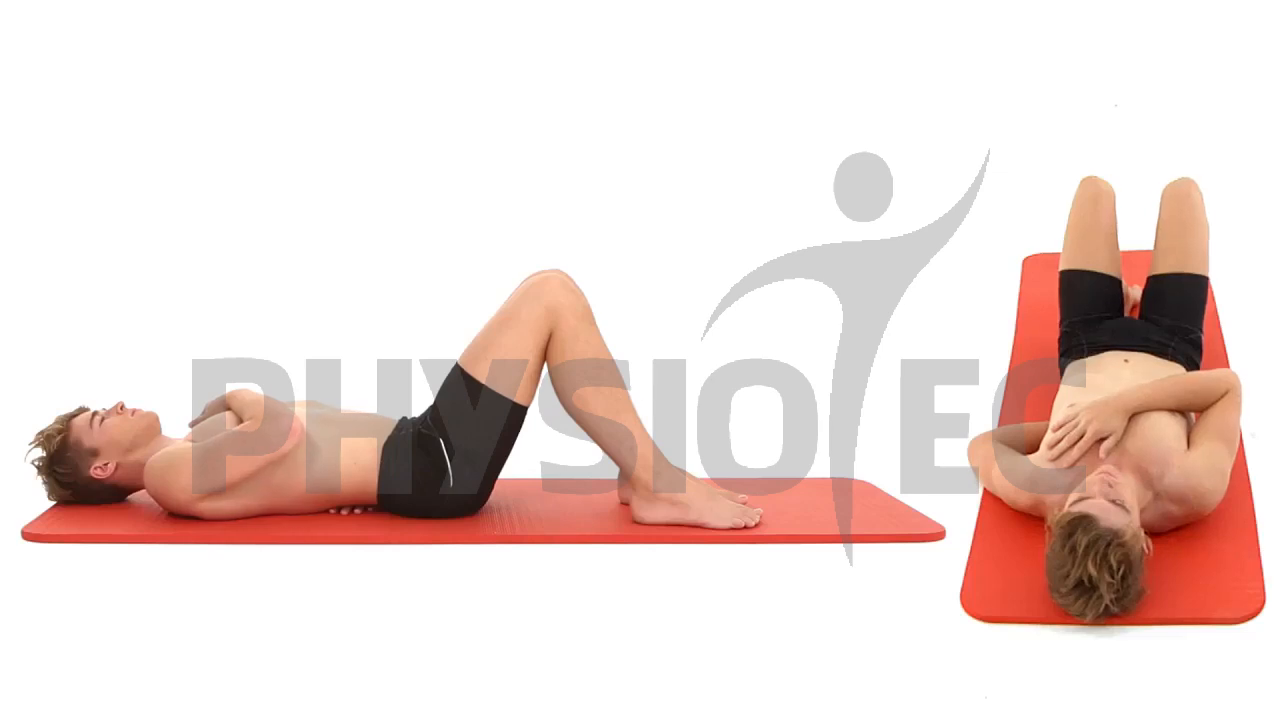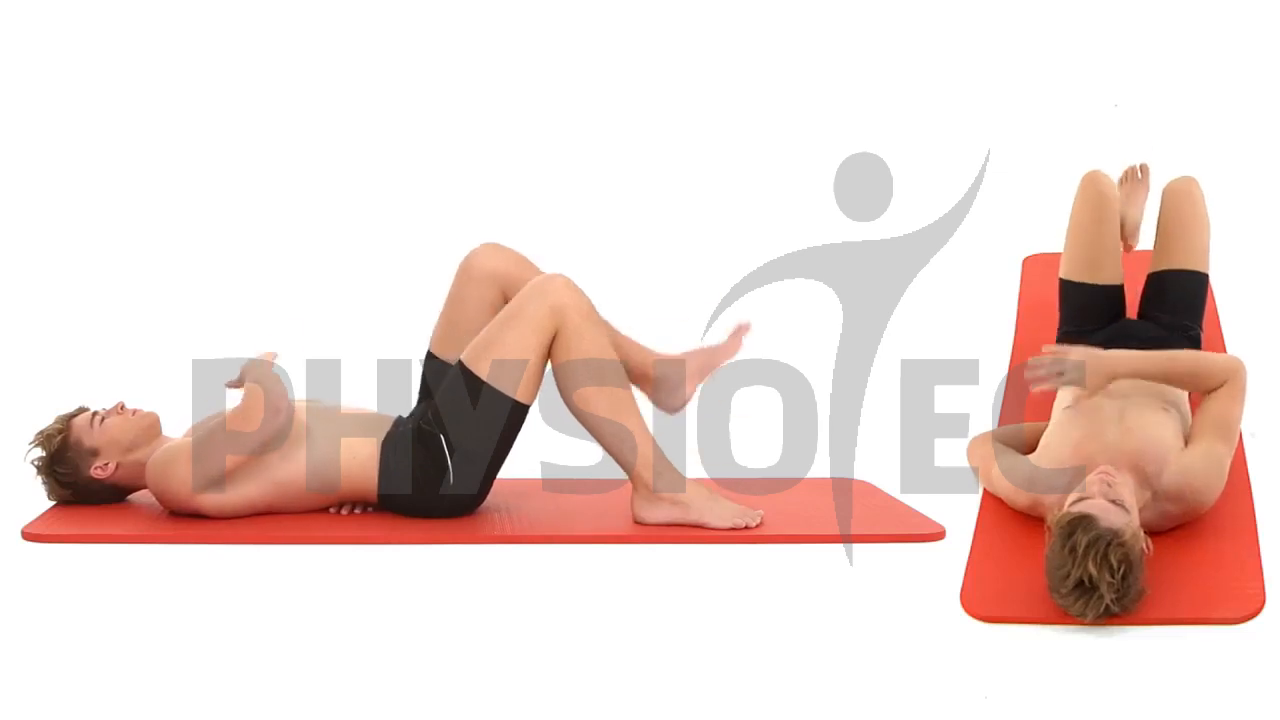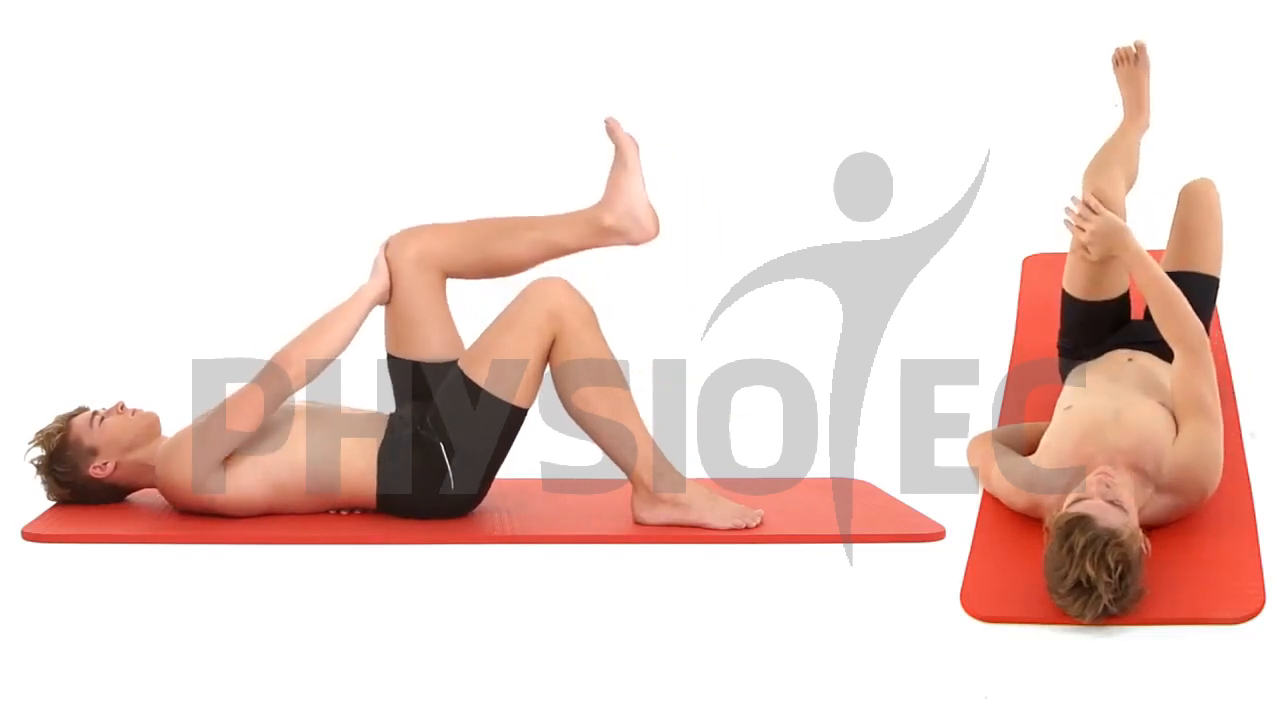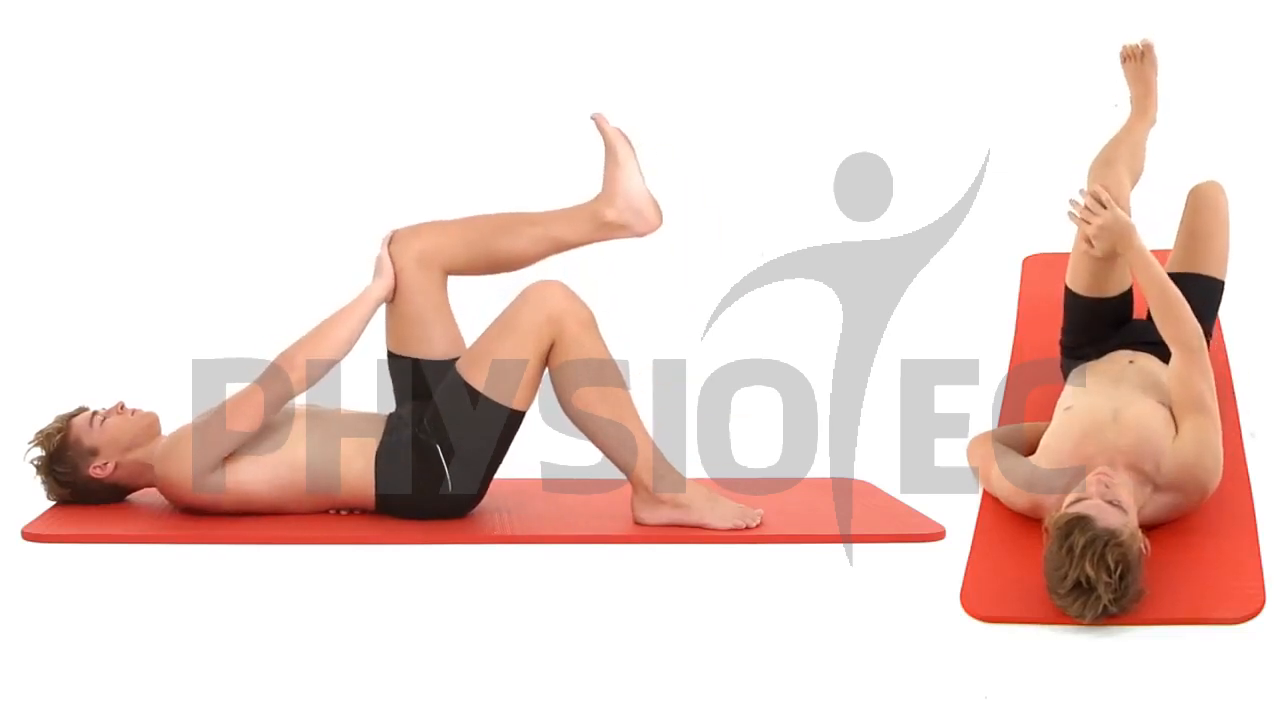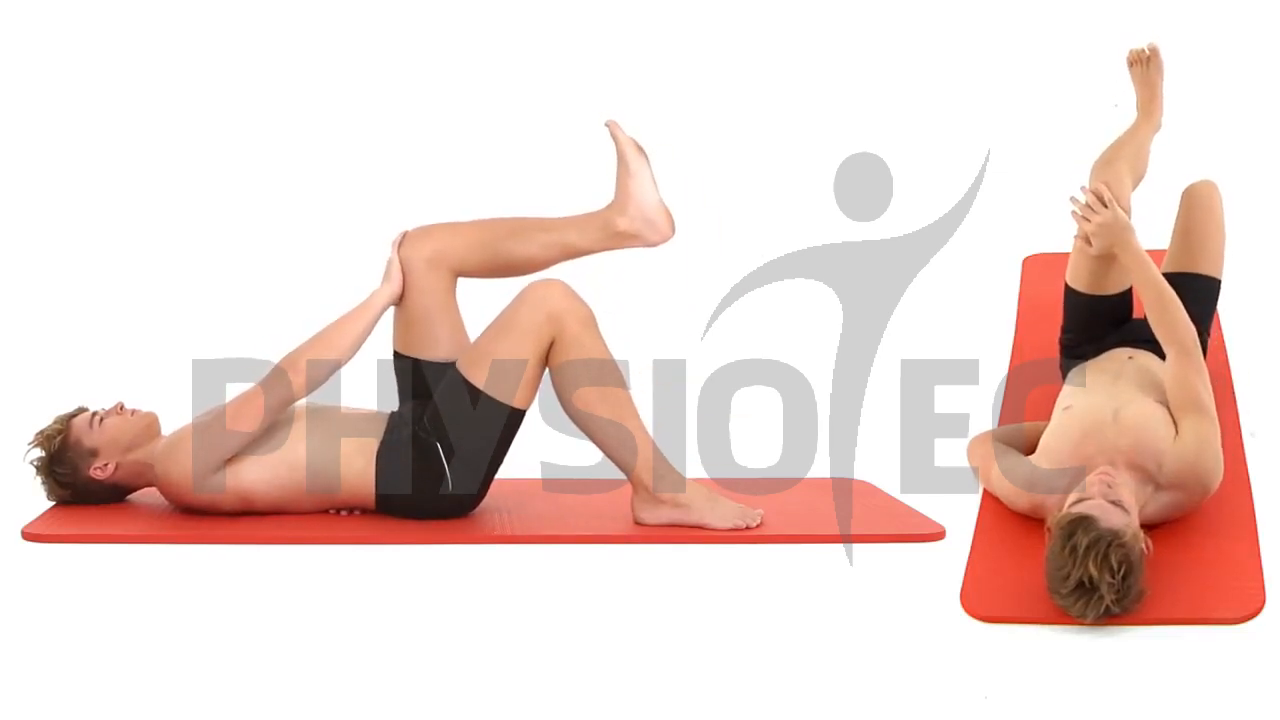
dt=1s
person 1, frame 1
left shoulder: (199, 447)
right shoulder: (174, 473)
right elbow: (286, 433)
right wrist: (240, 399)
left hip: (420, 444)
right hip: (432, 470)
left knee: (547, 292)
right knee: (552, 296)
left ankle: (643, 474)
right ankle: (658, 488)
person 1, frame 2
left shoulder: (199, 448)
right shoulder: (174, 471)
right elbow: (275, 415)
right wrist: (258, 367)
left hip: (420, 438)
right hip: (435, 467)
left knee: (491, 263)
right knee: (555, 297)
left ankle: (658, 374)
right ankle: (661, 489)
person 1, frame 3
left shoulder: (194, 450)
right shoulder: (184, 470)
right elbow: (275, 382)
right wrist: (369, 297)
left hip: (419, 431)
right hip: (434, 468)
left knee: (411, 250)
right knee: (553, 303)
left ankle: (607, 219)
right ankle: (662, 492)
person 1, frame 4
left shoulder: (194, 451)
right shoulder: (181, 468)
right elbow: (276, 386)
right wrist: (373, 296)
left hip: (418, 432)
right hip: (431, 466)
left knee: (413, 247)
right knee: (552, 306)
left ankle: (607, 213)
right ankle: (662, 492)
person 1, frame 5
left shoulder: (197, 451)
right shoulder: (180, 467)
right elbow: (280, 389)
right wrist: (381, 299)
left hip: (419, 431)
right hip: (431, 467)
left knee: (423, 249)
right knee: (552, 306)
left ankle: (619, 223)
right ankle: (661, 492)
person 2, frame 1
left shoulder: (1036, 494)
right shoulder: (1192, 495)
left elbow: (980, 446)
right elbow: (1228, 383)
left wrist: (1062, 423)
right wrist: (1126, 405)
left hip: (1089, 350)
right hip: (1167, 351)
left knee: (1095, 189)
right knee: (1182, 189)
left ankle: (1124, 298)
right ankle: (1132, 300)
person 2, frame 2
left shoulder: (1035, 495)
right shoulder: (1187, 495)
left elbow: (979, 445)
right elbow: (1233, 371)
left wrist: (1057, 426)
right wrist: (1118, 369)
left hip: (1090, 345)
right hip: (1166, 346)
left knee: (1096, 185)
right knee: (1181, 189)
left ankle: (1125, 229)
right ankle: (1127, 229)
person 2, frame 3
left shoulder: (1034, 496)
right shoulder: (1187, 486)
left elbow: (979, 444)
right elbow: (1193, 347)
left wrist: (1055, 426)
right wrist: (1127, 247)
left hip: (1090, 360)
right hip: (1162, 359)
left knee: (1099, 194)
right knee: (1199, 192)
left ankle: (1137, 116)
person 2, frame 4
left shoulder: (1033, 496)
right shoulder: (1188, 484)
left elbow: (979, 444)
right elbow: (1189, 348)
left wrist: (1060, 424)
right wrist: (1131, 246)
left hip: (1090, 358)
right hip: (1161, 359)
left knee: (1105, 190)
right knee: (1207, 194)
left ankle: (1144, 113)
person 2, frame 5
left shoulder: (1034, 495)
right shoulder: (1190, 483)
left elbow: (979, 444)
right elbow: (1184, 350)
left wrist: (1059, 424)
right wrist: (1128, 246)
left hip: (1090, 357)
right hip: (1161, 358)
left knee: (1107, 185)
right knee: (1202, 193)
left ankle: (1149, 117)
